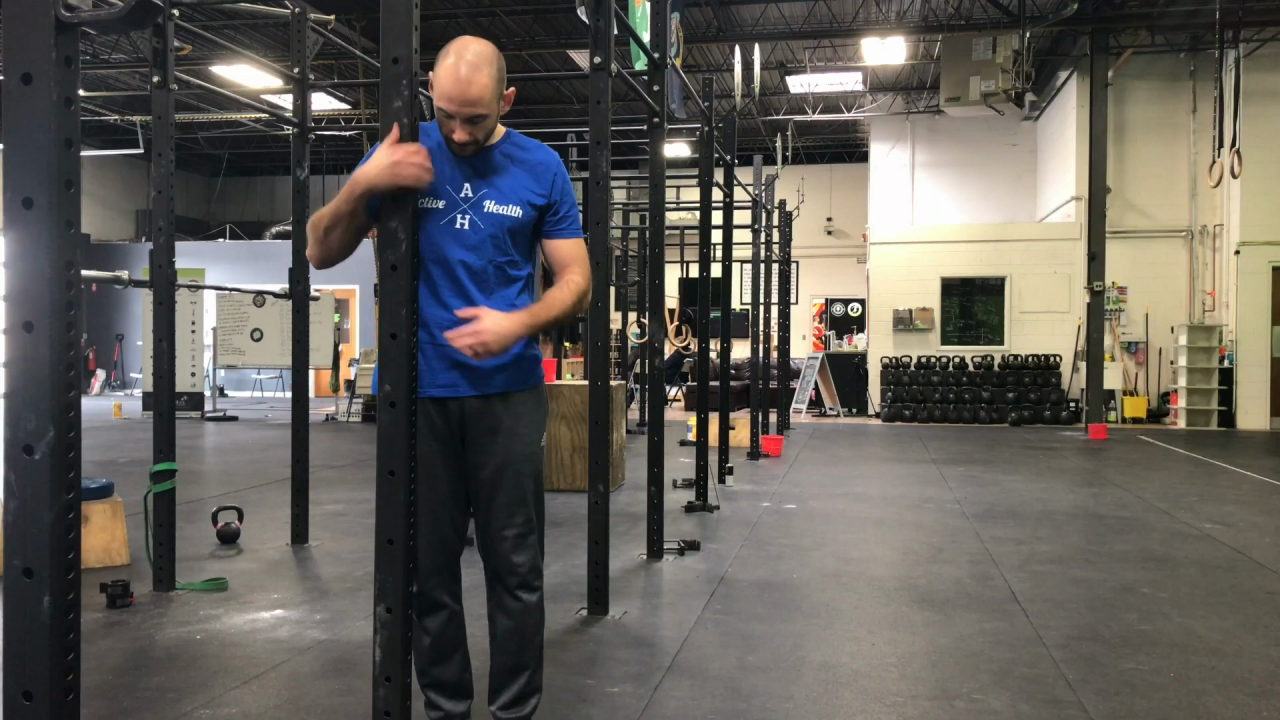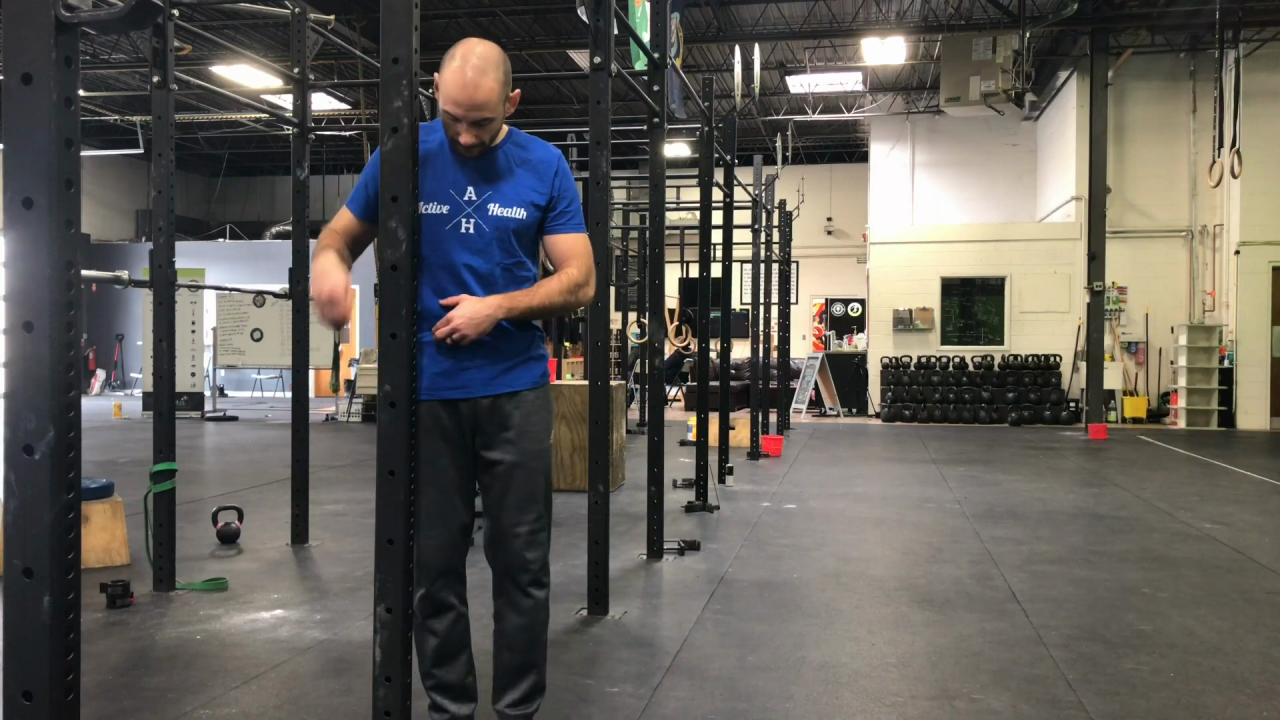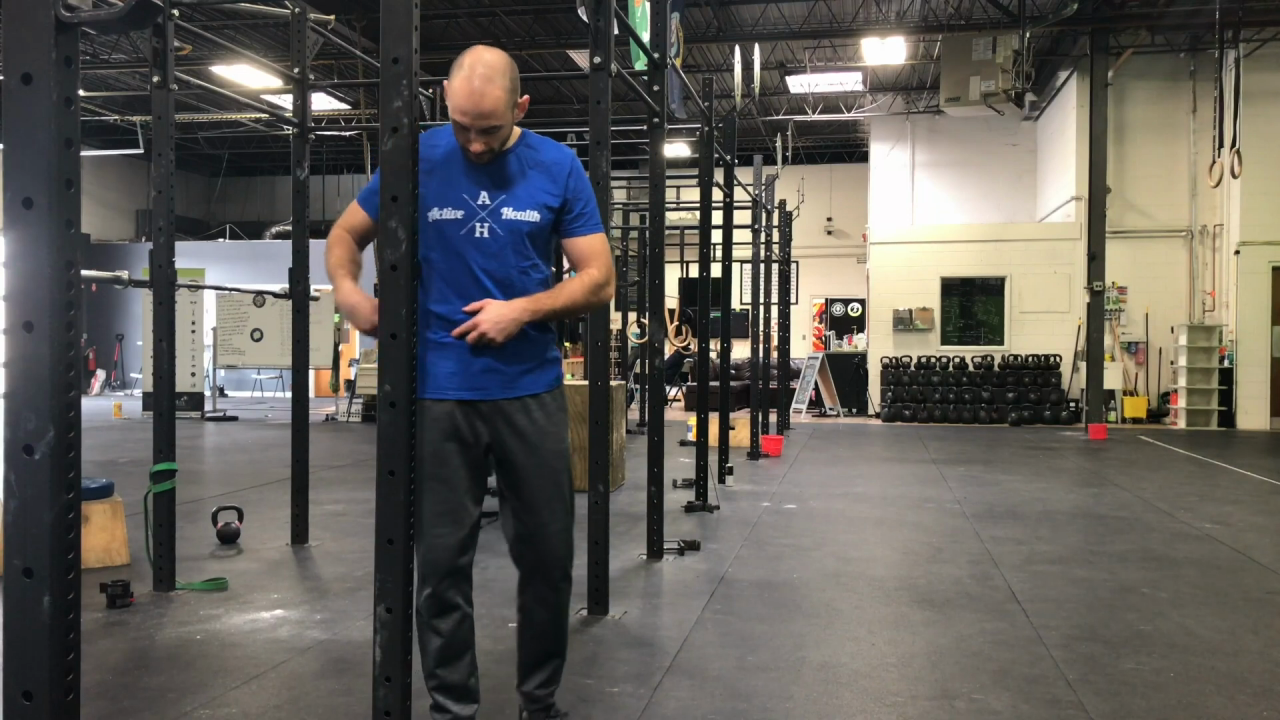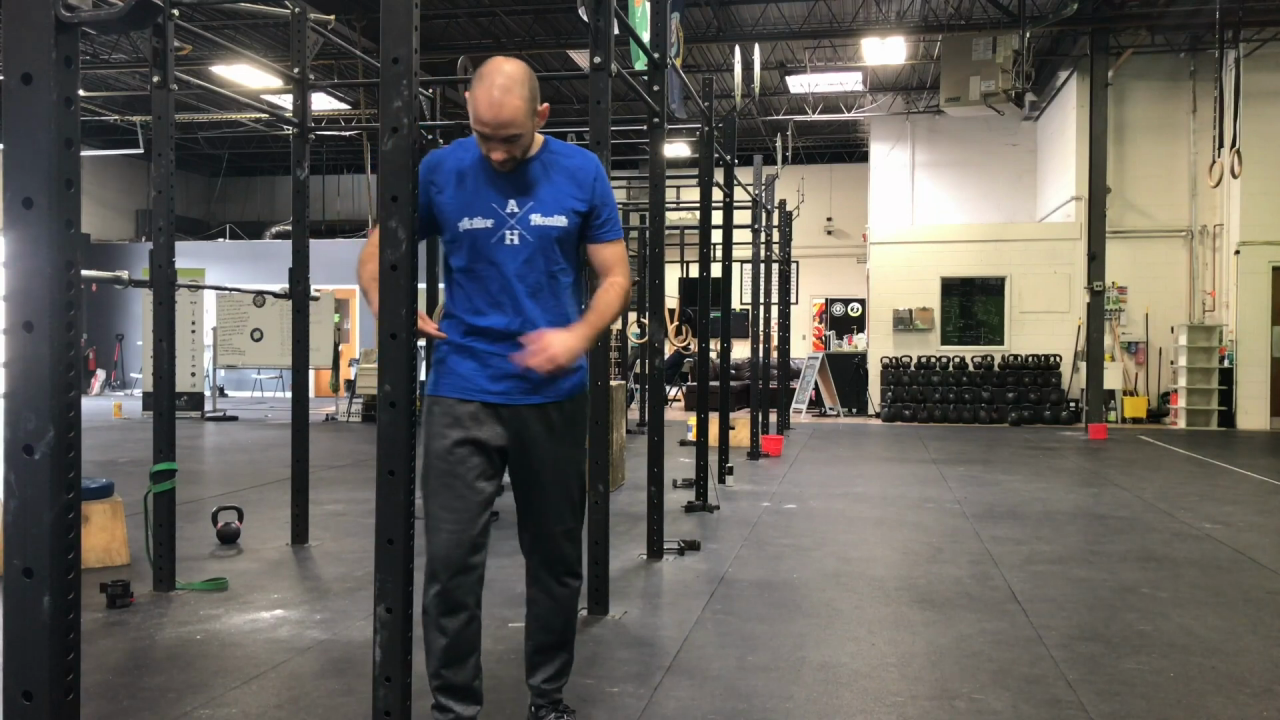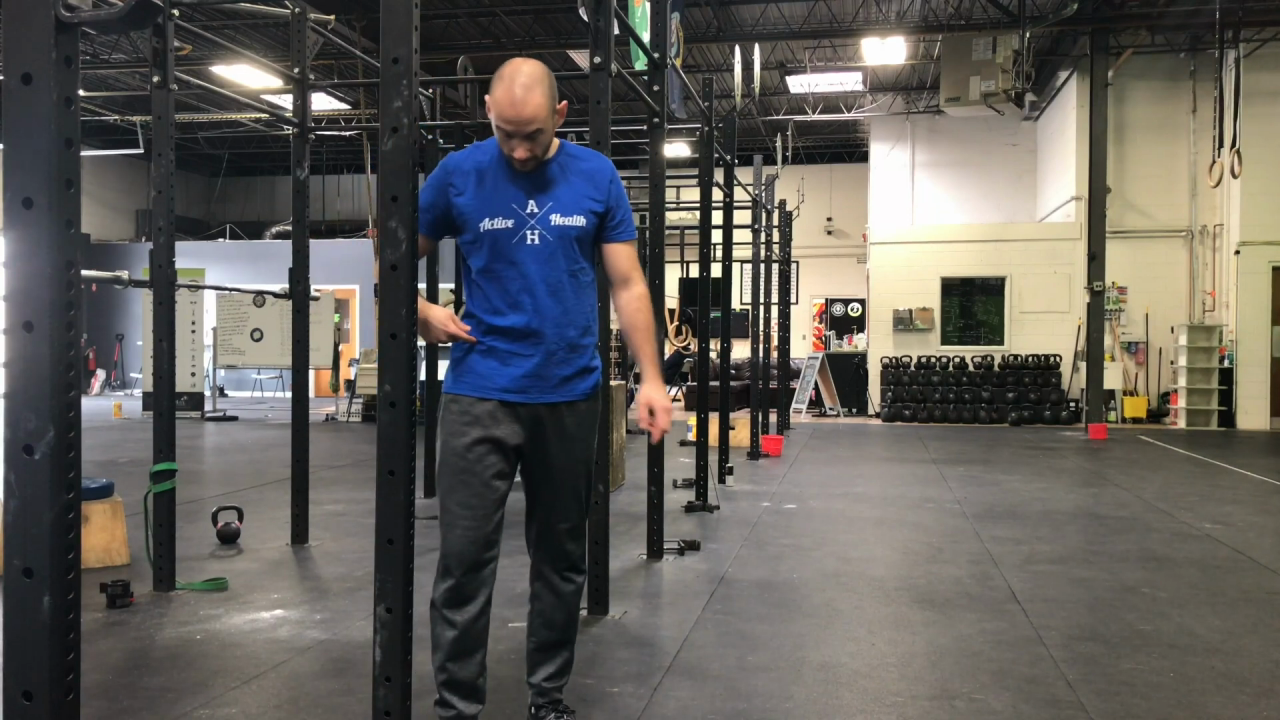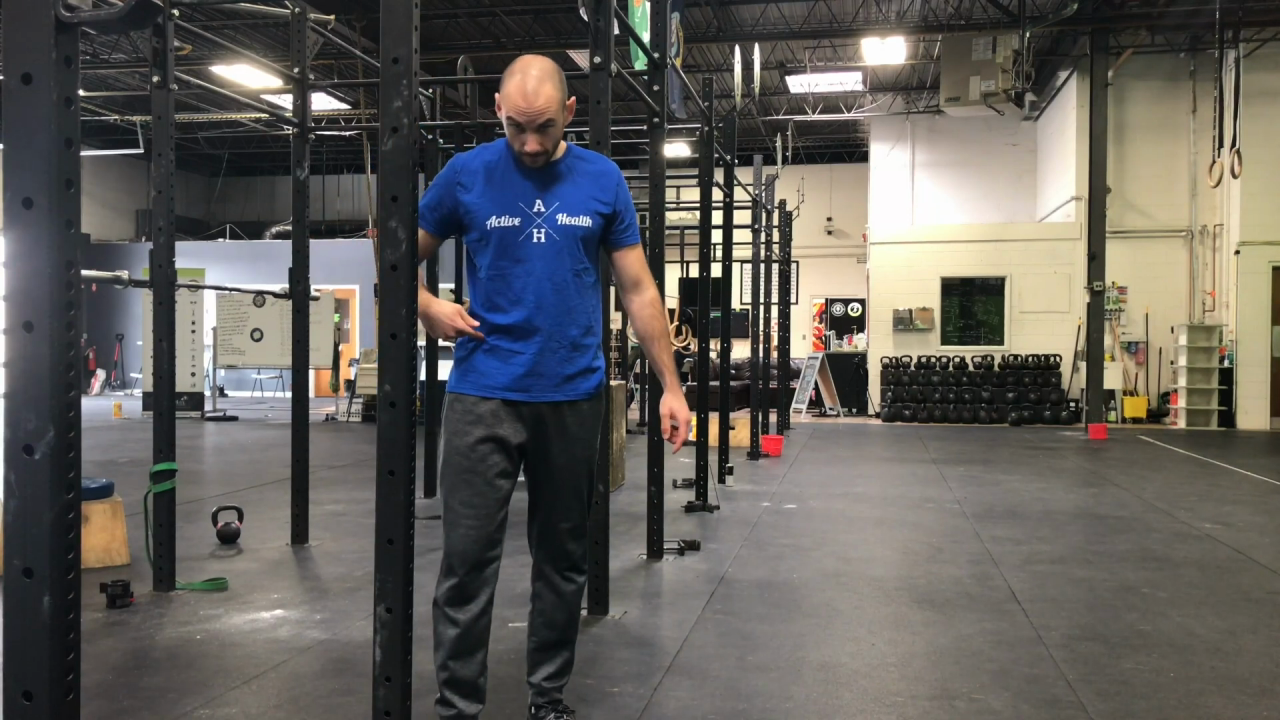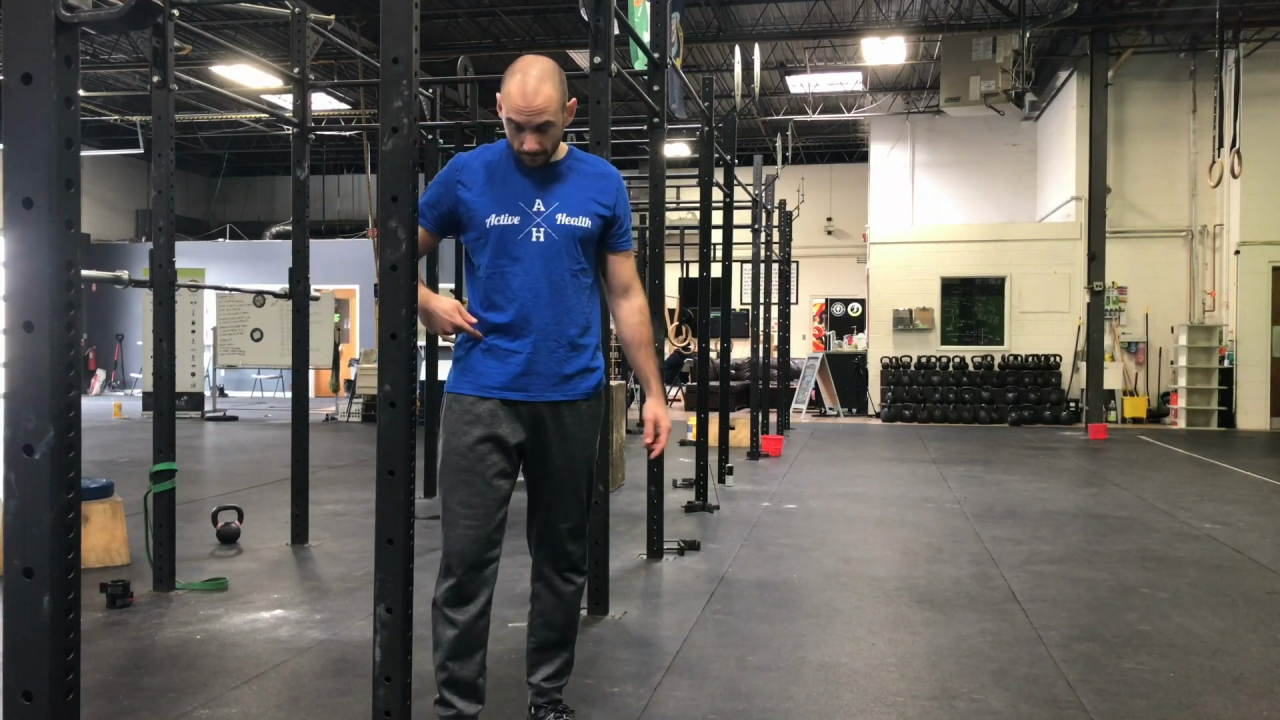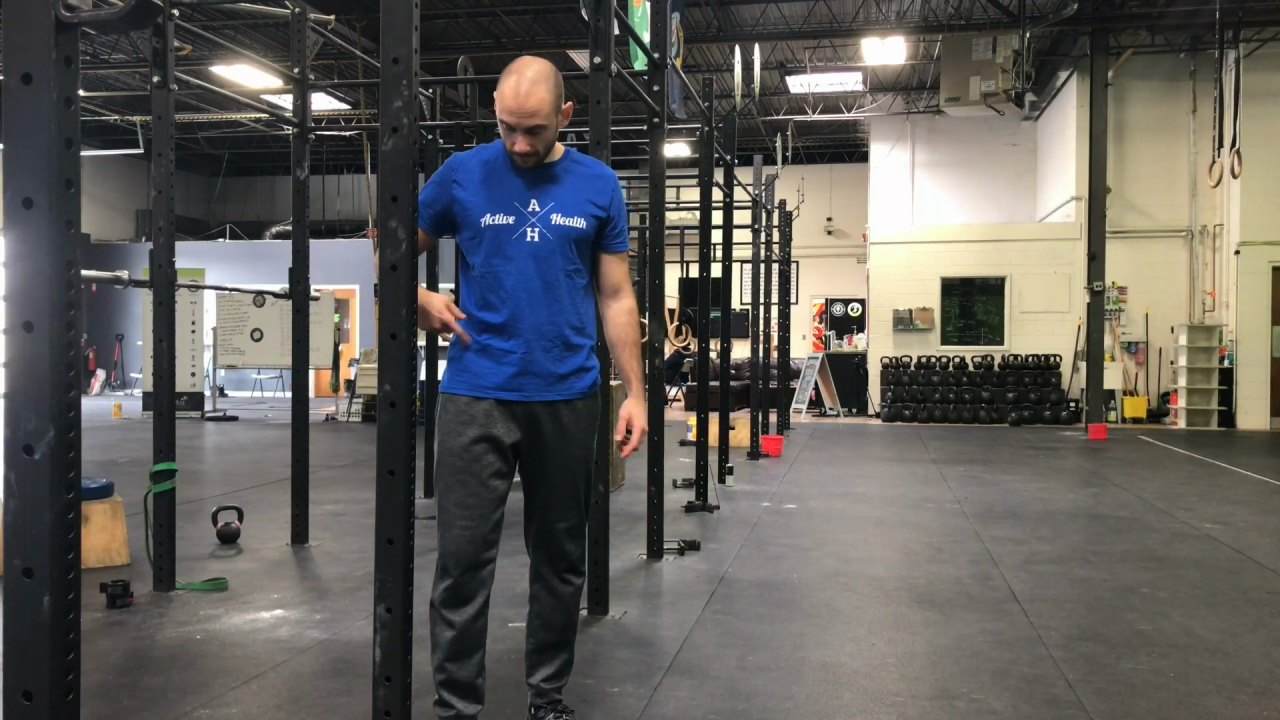
dt=0.4s
person 1, frame 1
left shoulder: (540, 167)
right shoulder: (400, 154)
left elbow: (575, 279)
right elbow: (321, 251)
left wrist: (519, 322)
right wrist: (362, 182)
left hip: (506, 389)
right hip: (416, 390)
left knee: (514, 561)
right knee: (425, 561)
person 1, frame 2
left shoulder: (545, 166)
left elbow: (579, 281)
right elbow: (338, 237)
left wrist: (496, 308)
right wrist: (327, 262)
left hip: (514, 388)
right hip: (424, 389)
left knee: (521, 561)
right knee: (433, 562)
person 1, frame 3
left shoulder: (558, 167)
right shoulder: (417, 159)
left elbow: (599, 279)
right elbow: (346, 234)
left wrist: (522, 309)
right wrist: (348, 290)
left hip: (530, 389)
right hip: (437, 391)
left knee: (546, 555)
right knee: (441, 562)
person 1, frame 4
left shoulder: (582, 173)
right shoulder: (440, 171)
left elbow: (616, 278)
right elbow: (377, 251)
left wrist: (580, 336)
right wrist: (388, 309)
left hip: (553, 397)
right hip: (461, 393)
left knee: (556, 557)
right knee: (452, 560)
person 1, frame 5
left shoulder: (597, 176)
right shoulder: (458, 174)
left elbow: (628, 283)
left wrist: (650, 377)
right wrist: (420, 311)
left hip: (570, 393)
right hip: (480, 391)
left knee: (561, 554)
right knee: (465, 555)
person 1, frame 6
left shoulder: (603, 180)
right shoulder: (465, 174)
left elbow: (638, 289)
left wrist: (670, 385)
right wrist: (427, 307)
left hip: (573, 395)
right hip: (483, 392)
left knee: (563, 554)
right knee: (468, 556)
person 1, frame 7
left shoulder: (603, 183)
right shoulder: (466, 175)
left elbow: (626, 295)
left wrist: (653, 390)
right wrist: (428, 303)
left hip: (572, 396)
right hip: (481, 393)
left knee: (562, 555)
right knee: (467, 557)
person 1, frame 8
left shoulder: (599, 184)
right shoulder: (462, 174)
left elbow: (616, 296)
left wrist: (635, 392)
right wrist: (422, 301)
left hip: (568, 396)
right hip: (477, 393)
left knee: (560, 556)
right knee: (464, 557)
